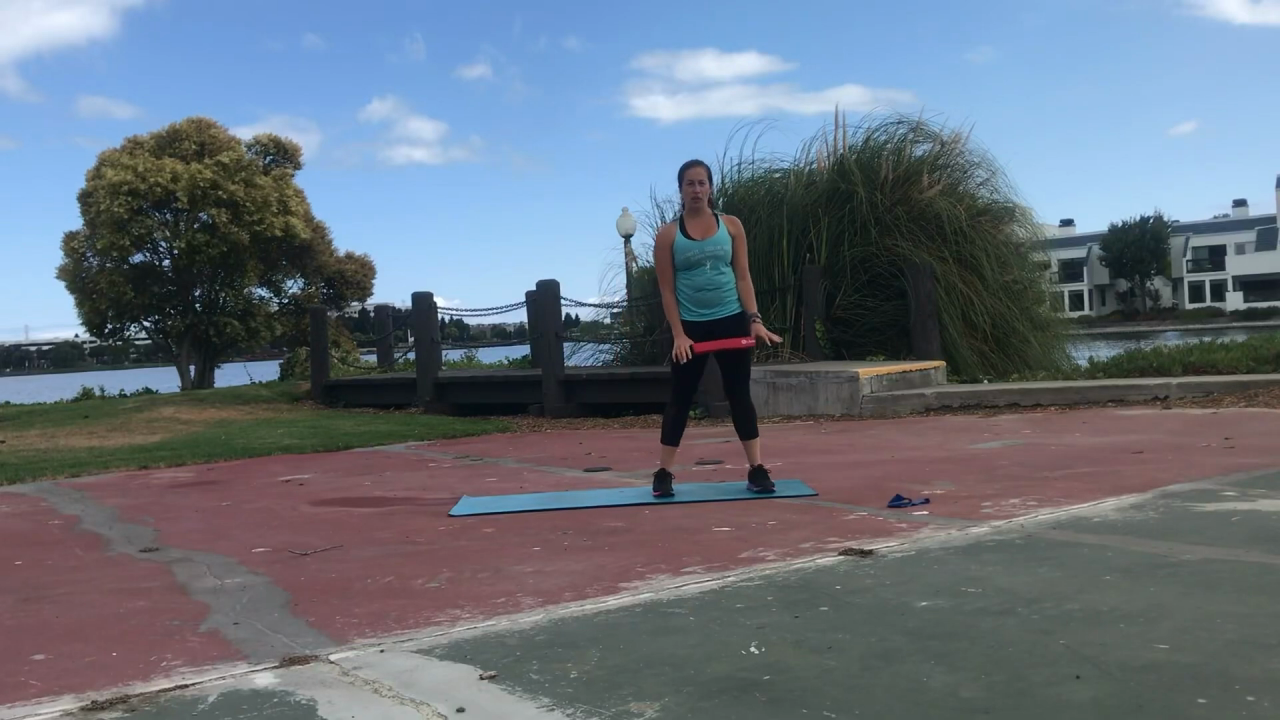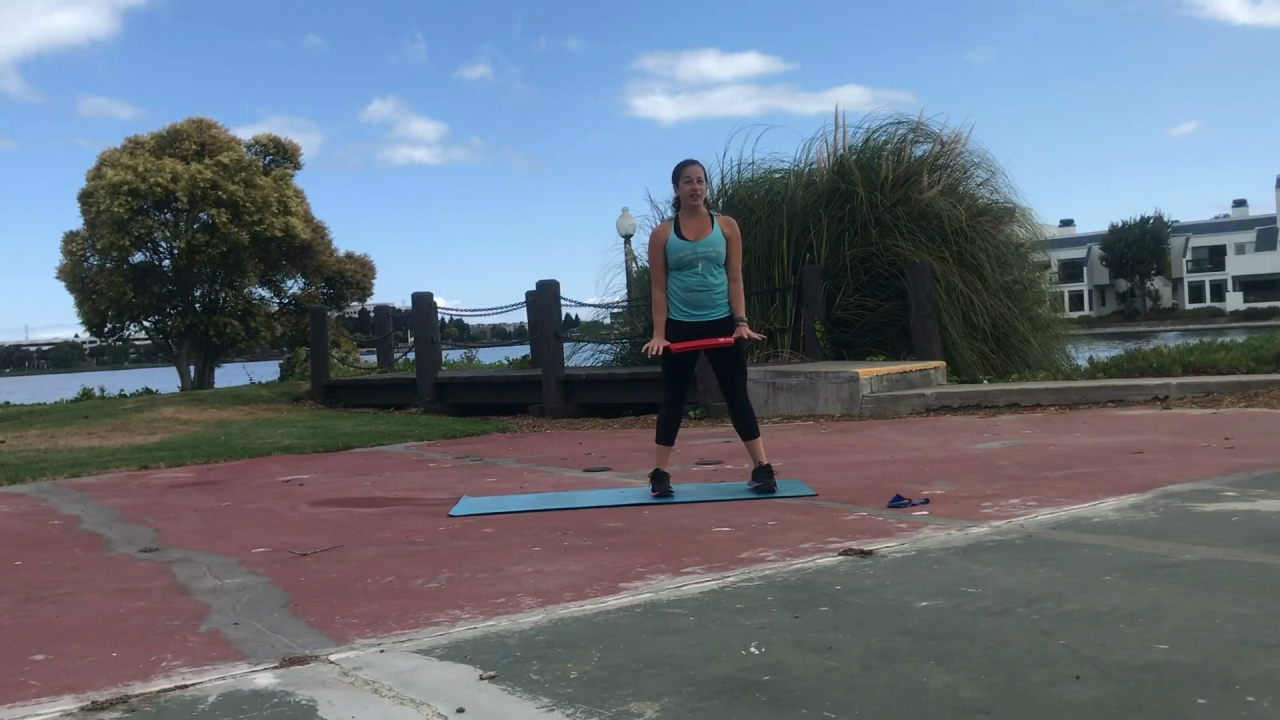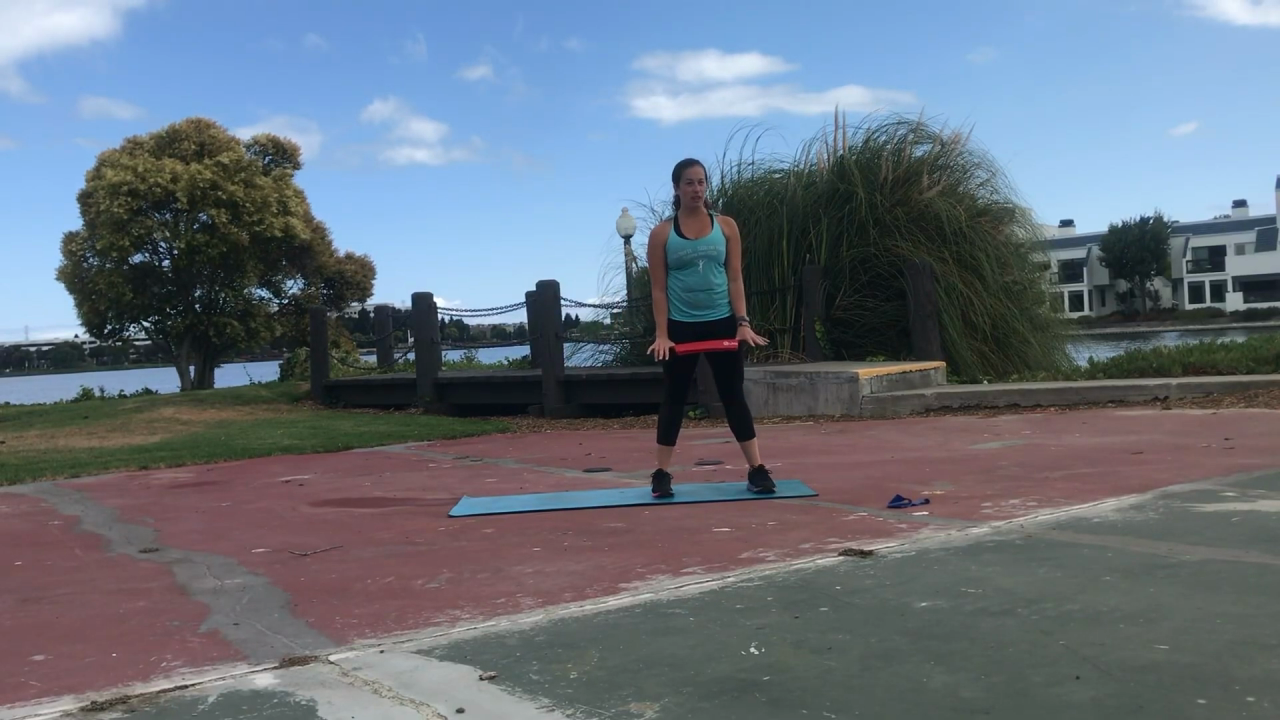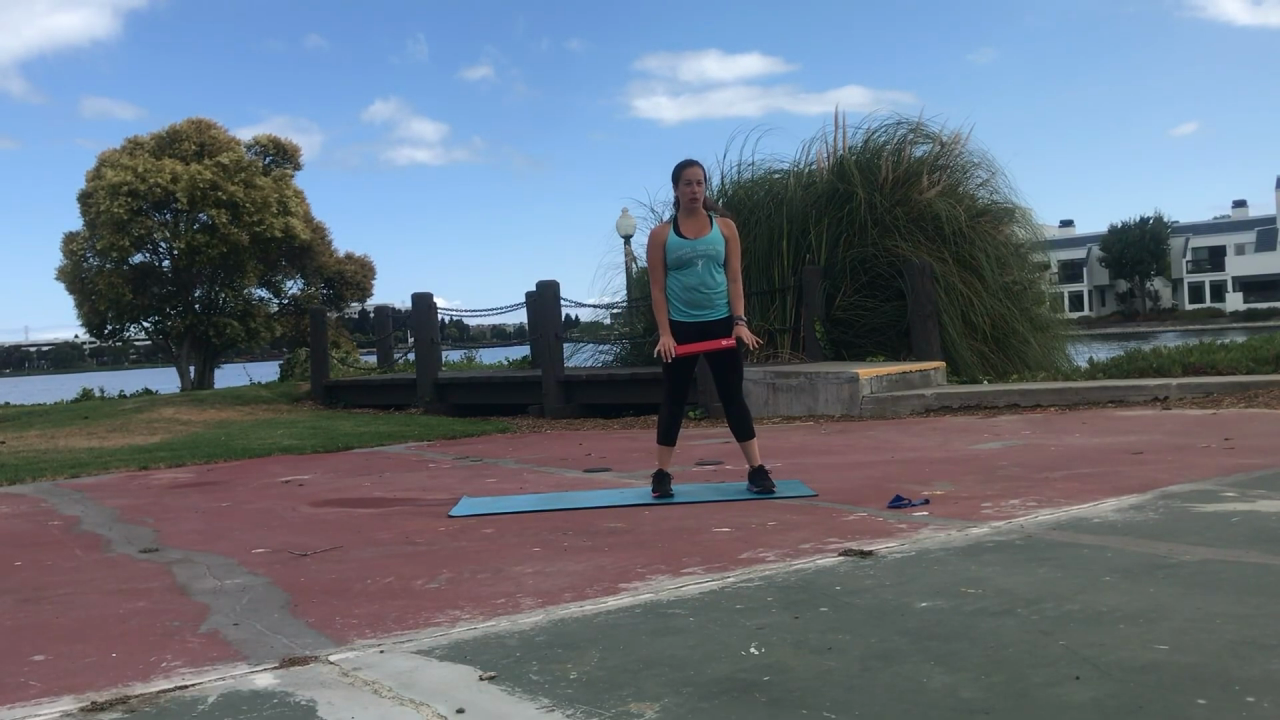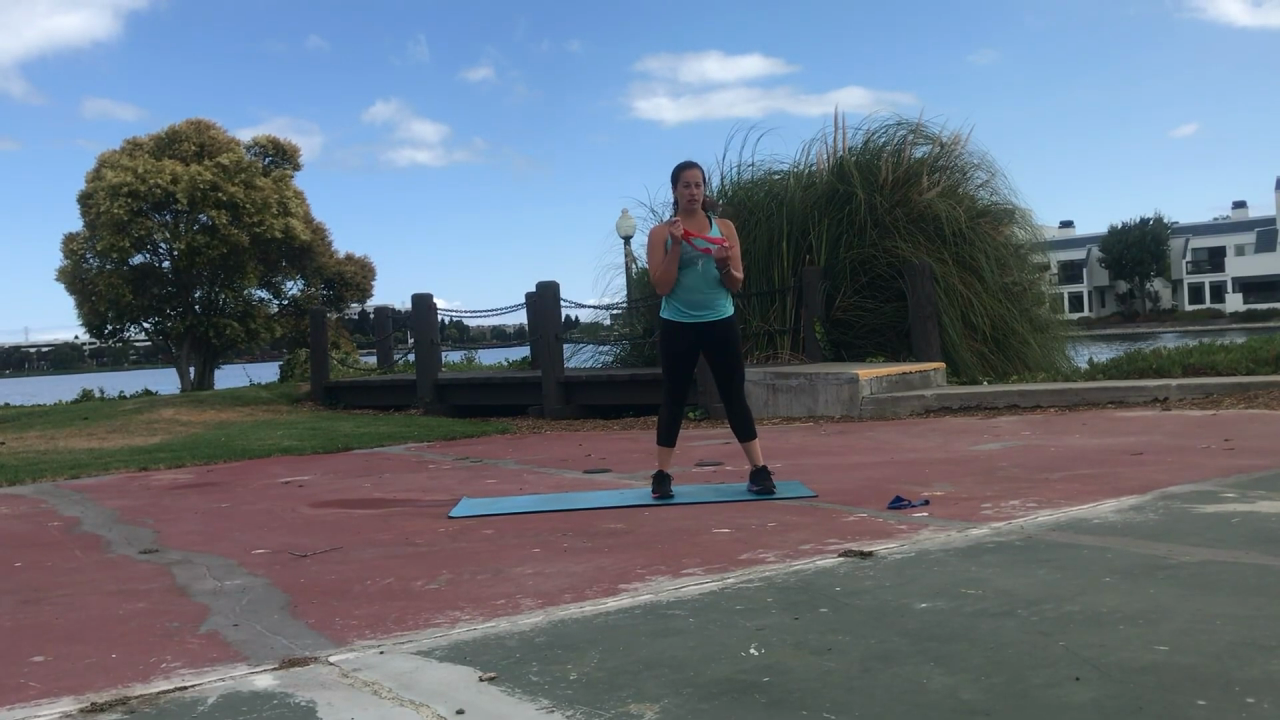
dt=1s
person 1, frame 1
left shoulder: (731, 225)
right shoulder: (668, 234)
left elbow: (743, 277)
right elbow: (667, 290)
left wrist: (754, 319)
right wrist: (679, 334)
left hip: (731, 321)
right hip: (691, 326)
left knee: (739, 394)
right knee: (680, 398)
left ankle: (757, 469)
right ankle: (664, 473)
person 1, frame 2
left shoulder: (727, 226)
right shoulder: (662, 233)
left elbow: (735, 279)
right elbow: (658, 288)
left wrist: (741, 322)
right wrist: (659, 333)
left hip: (721, 323)
right hip: (680, 326)
left knee: (737, 394)
right knee: (673, 398)
left ankle: (762, 468)
right ankle: (660, 473)
person 1, frame 3
left shoulder: (726, 226)
right shoulder: (662, 233)
left elbow: (735, 279)
right elbow: (658, 288)
left wrist: (743, 322)
right wrist: (662, 334)
left hip: (721, 323)
right hip: (681, 326)
left knee: (733, 395)
right knee: (674, 398)
left ankle: (757, 469)
right ankle: (661, 474)
person 1, frame 4
left shoulder: (725, 227)
right shoulder: (661, 234)
left elbow: (734, 279)
right elbow: (657, 288)
left wrist: (739, 321)
right wrist: (665, 333)
left hip: (720, 323)
right hip: (680, 326)
left knee: (733, 396)
right knee: (674, 399)
left ankle: (756, 470)
right ankle: (662, 474)
person 1, frame 5
left shoulder: (723, 227)
right shoulder: (661, 233)
left elbow: (737, 283)
right elbow: (661, 286)
left wrist: (725, 266)
right wrist: (676, 245)
left hip: (720, 323)
right hip: (677, 327)
left knee: (734, 395)
right knee: (674, 399)
left ankle: (759, 470)
right ankle: (662, 475)
